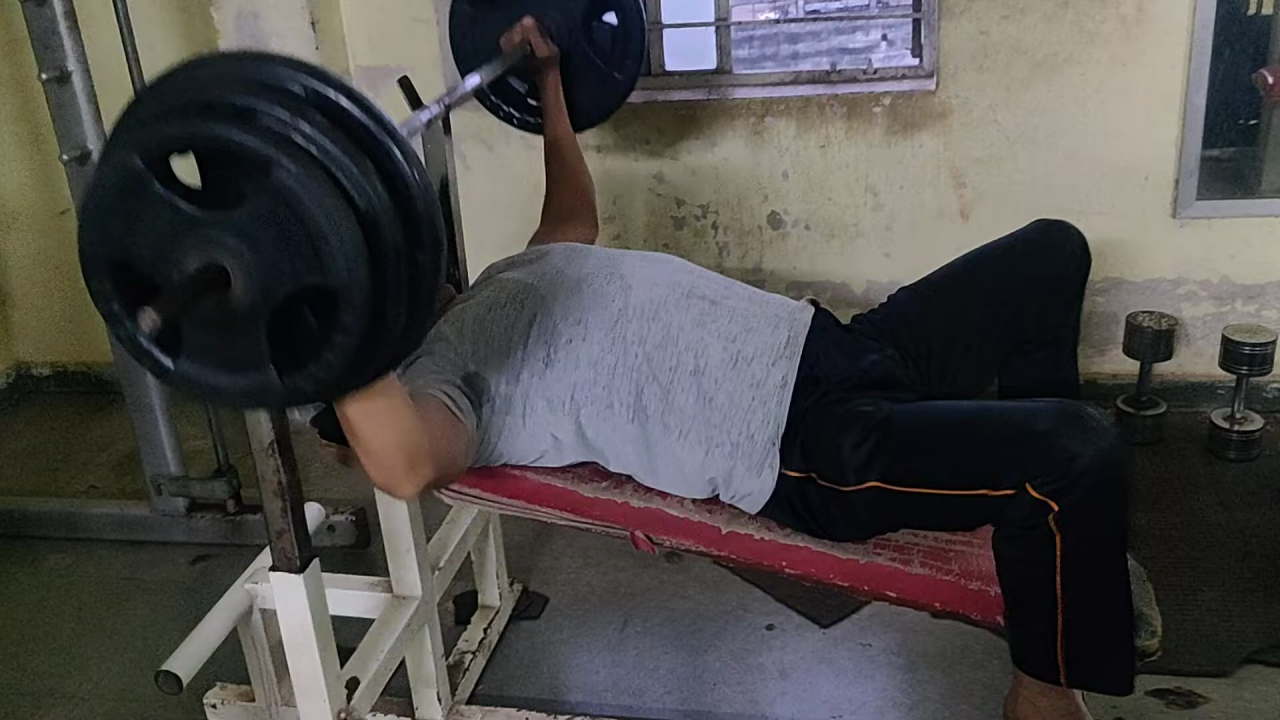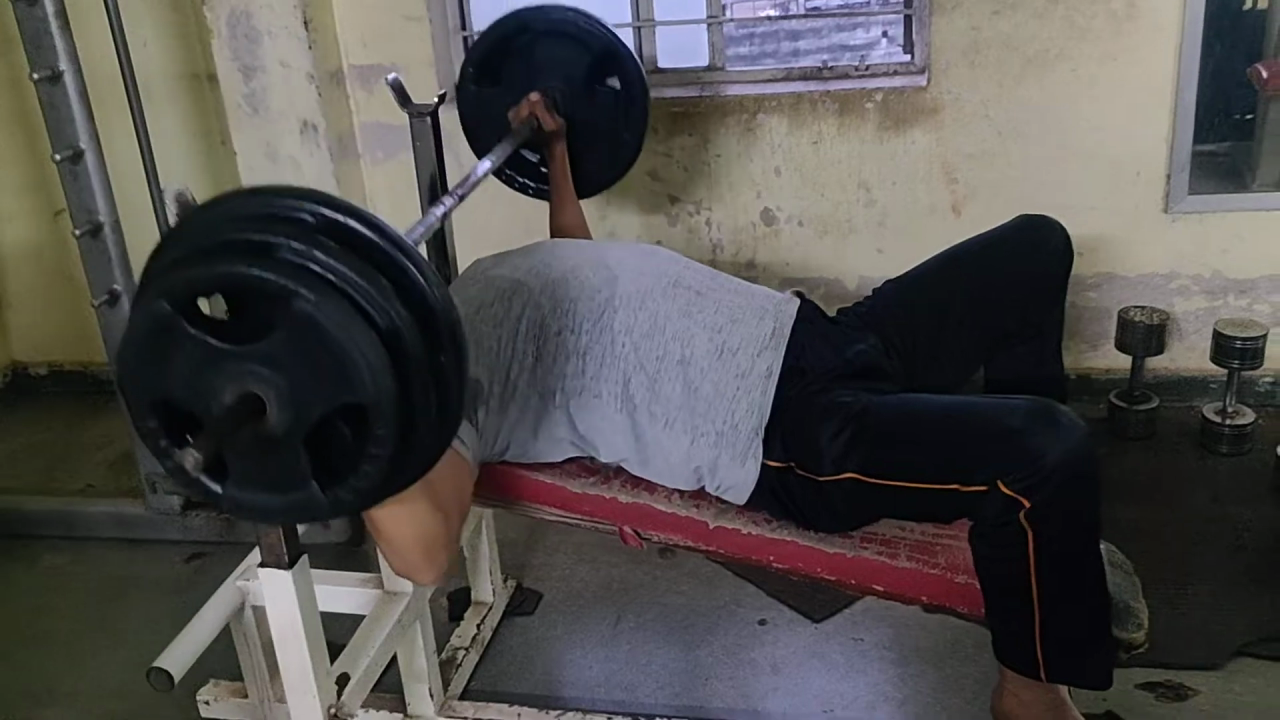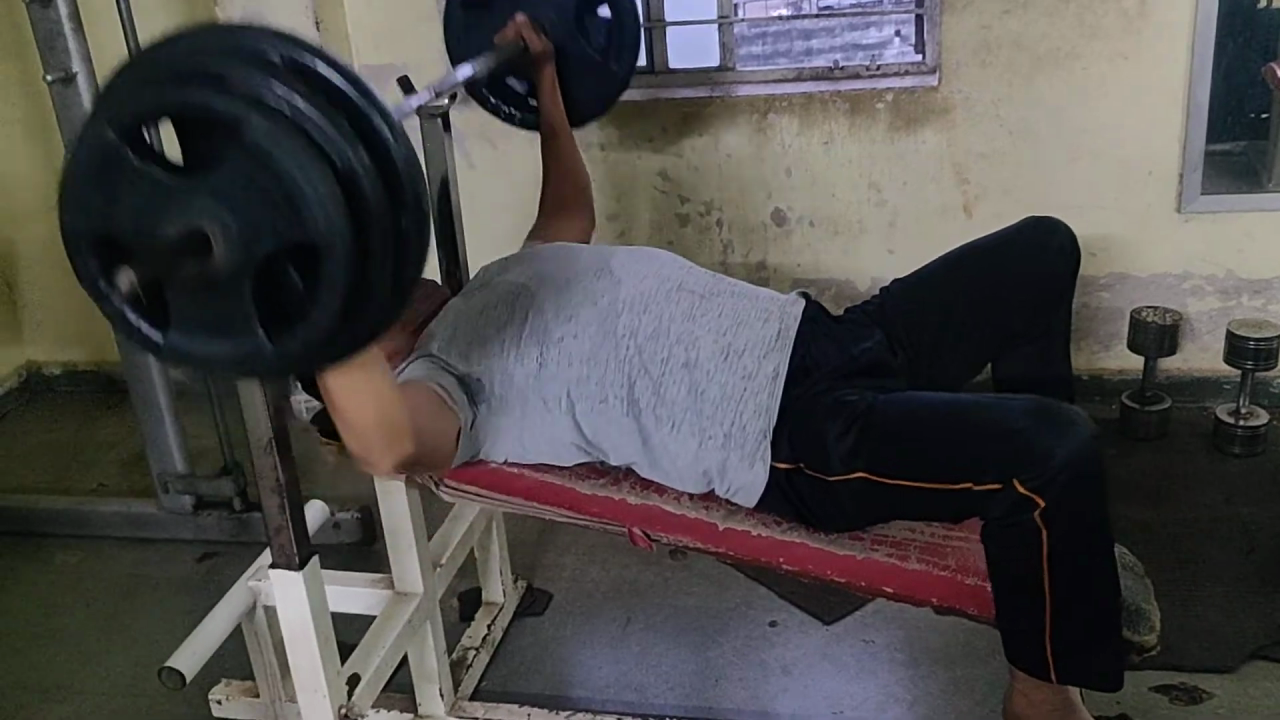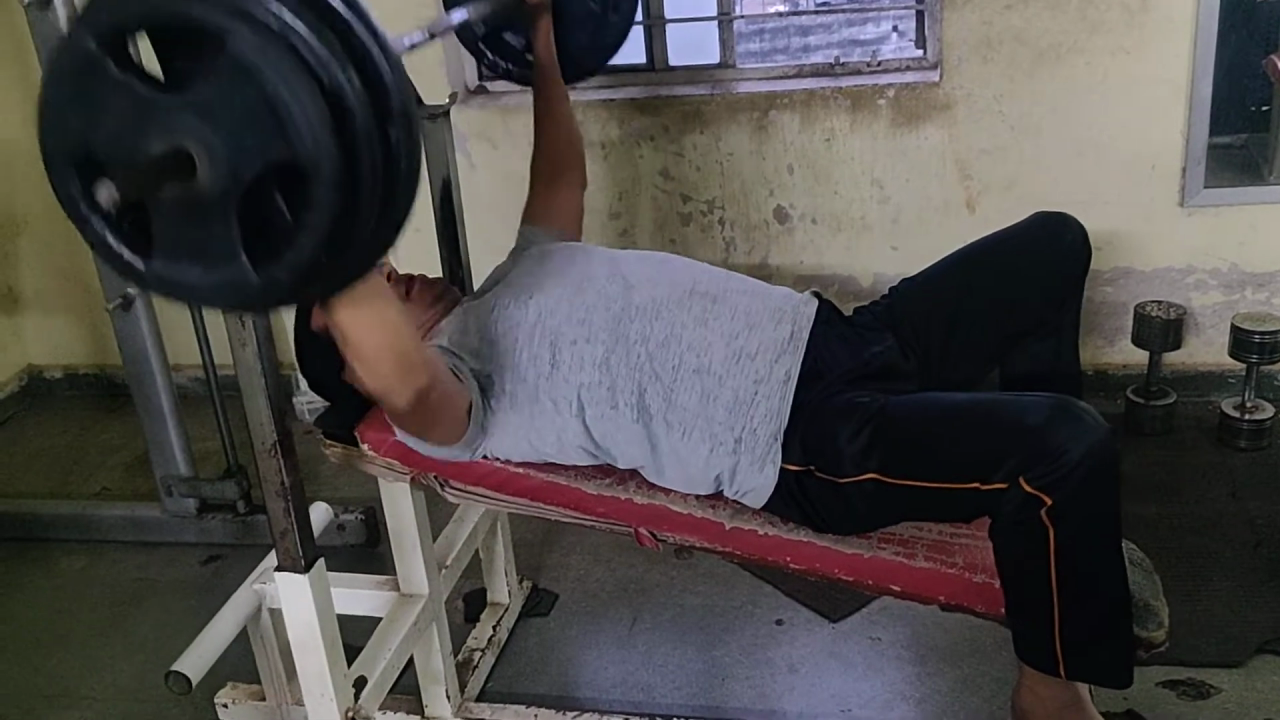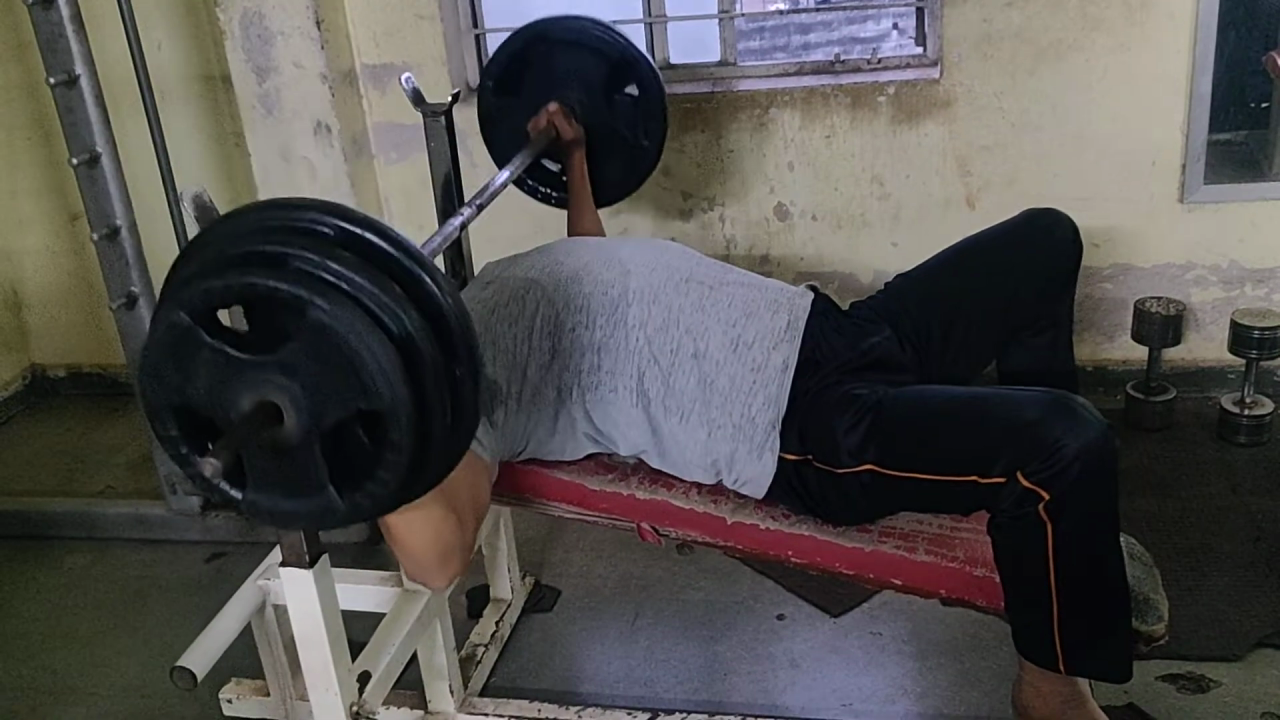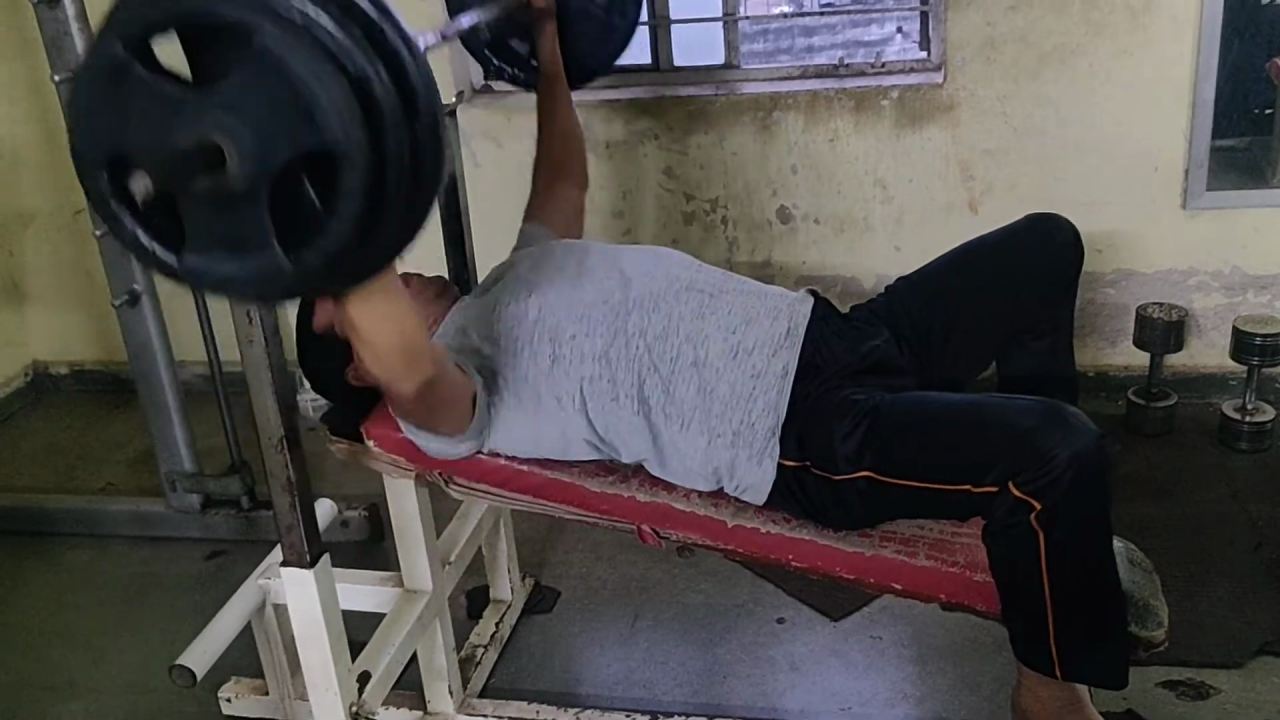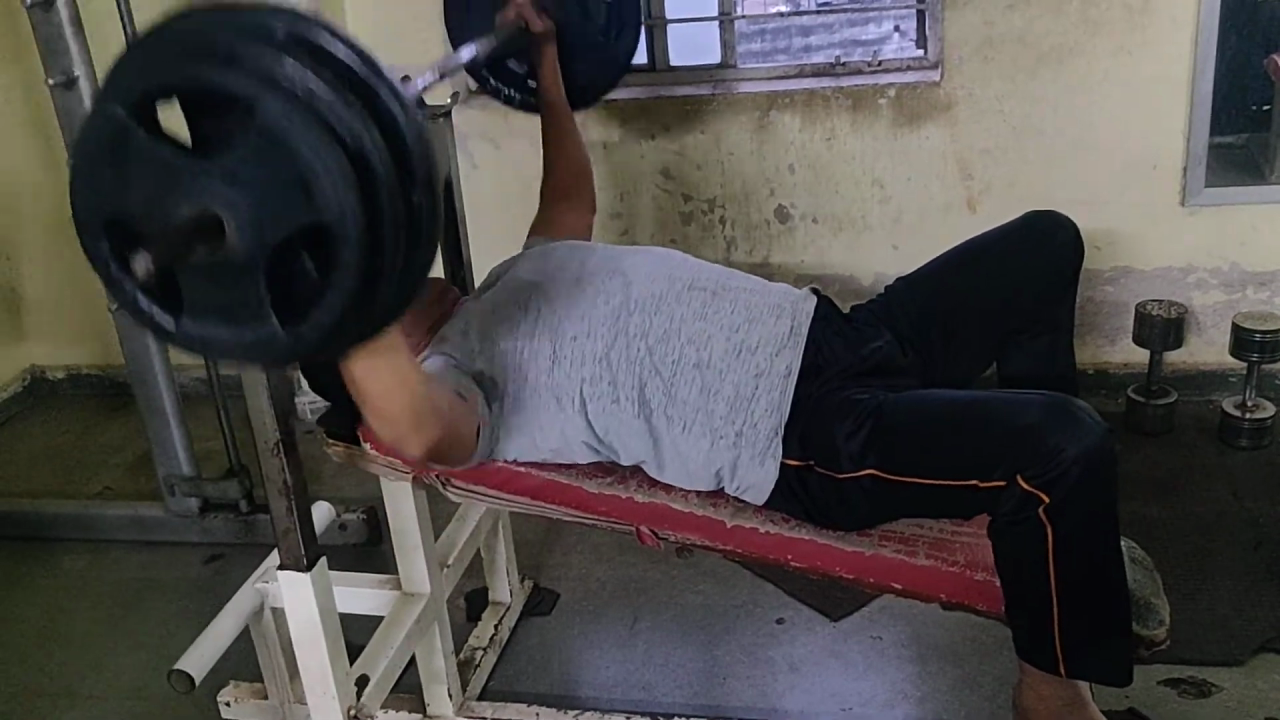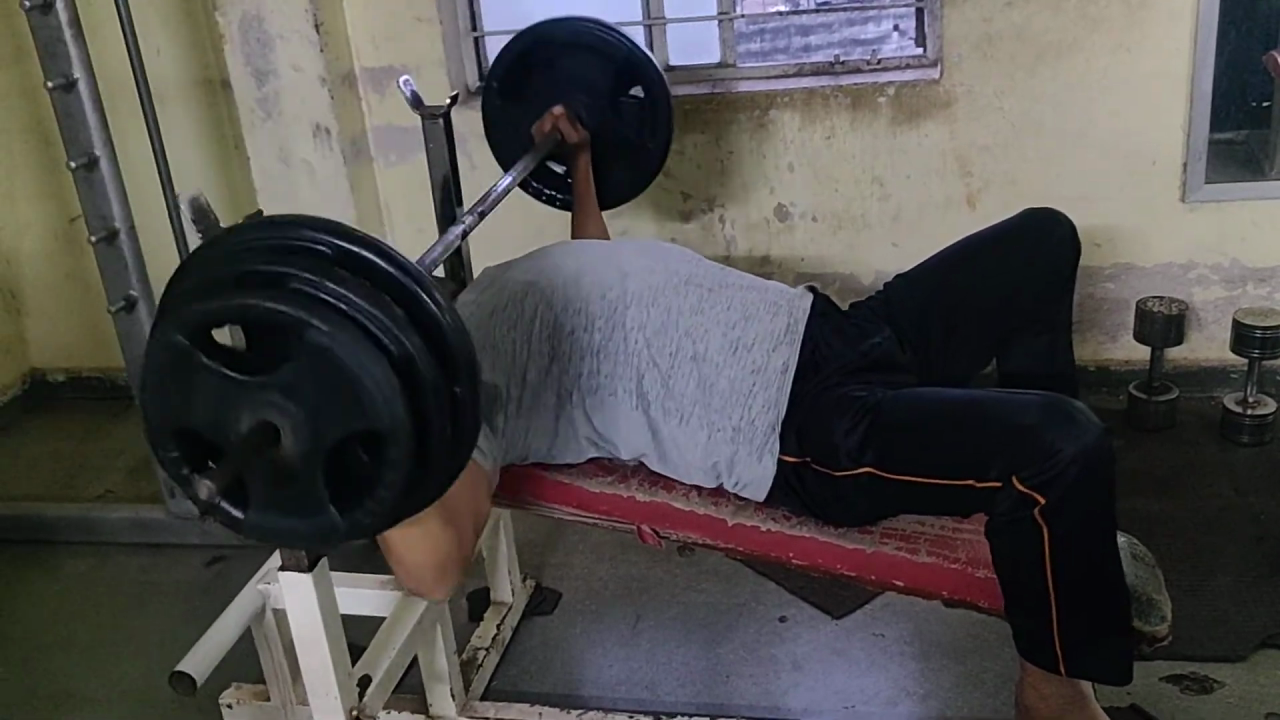
dt=0.7s
person 1, frame 1
left shoulder: (501, 282)
right shoulder: (436, 378)
left elbow: (576, 220)
right elbow: (406, 465)
left wrist: (549, 80)
left hip: (831, 353)
right hip: (809, 445)
left knee: (1051, 253)
right knee: (1080, 452)
left ankle: (1038, 514)
person 1, frame 2
left shoulder: (484, 284)
left elbow: (577, 271)
right elbow: (425, 550)
left wrist: (554, 147)
left hip: (815, 343)
right hip: (794, 436)
left knee: (1033, 247)
right knee: (1052, 448)
left ankle: (1032, 532)
person 1, frame 3
left shoulder: (501, 288)
right shoulder: (429, 386)
left elbow: (573, 216)
right elbow: (387, 444)
left wrist: (545, 81)
left hip: (823, 345)
right hip: (803, 437)
left knee: (1042, 248)
right knee: (1057, 446)
left ankle: (1037, 517)
person 1, frame 4
left shoulder: (510, 289)
right shoulder: (445, 384)
left elbow: (562, 183)
right elbow: (398, 378)
left hip: (833, 343)
right hip: (811, 440)
left knee: (1051, 245)
right knee: (1071, 446)
left ankle: (1053, 529)
person 1, frame 5
left shoulder: (489, 293)
right elbow: (438, 557)
left wrist: (573, 156)
left hip: (829, 335)
right hip: (805, 426)
left knee: (1044, 241)
right knee: (1071, 442)
left ankle: (1050, 519)
person 1, frame 6
left shoulder: (510, 288)
right shoulder: (451, 375)
left elbow: (565, 185)
right elbow: (407, 371)
left hip: (830, 340)
right hip: (808, 433)
left knee: (1045, 244)
right knee: (1062, 450)
left ankle: (1055, 529)
person 1, frame 7
left shoulder: (500, 295)
right shoulder: (446, 376)
left elbow: (572, 203)
right elbow: (416, 433)
left hip: (832, 340)
right hip: (810, 431)
left knee: (1045, 245)
right knee: (1070, 443)
left ankle: (1049, 519)
person 1, frame 8
left shoulder: (489, 295)
right elbow: (435, 565)
left wrist: (578, 157)
left hip: (823, 333)
right hip: (803, 429)
left knee: (1042, 242)
right knee: (1067, 446)
left ankle: (1055, 531)
